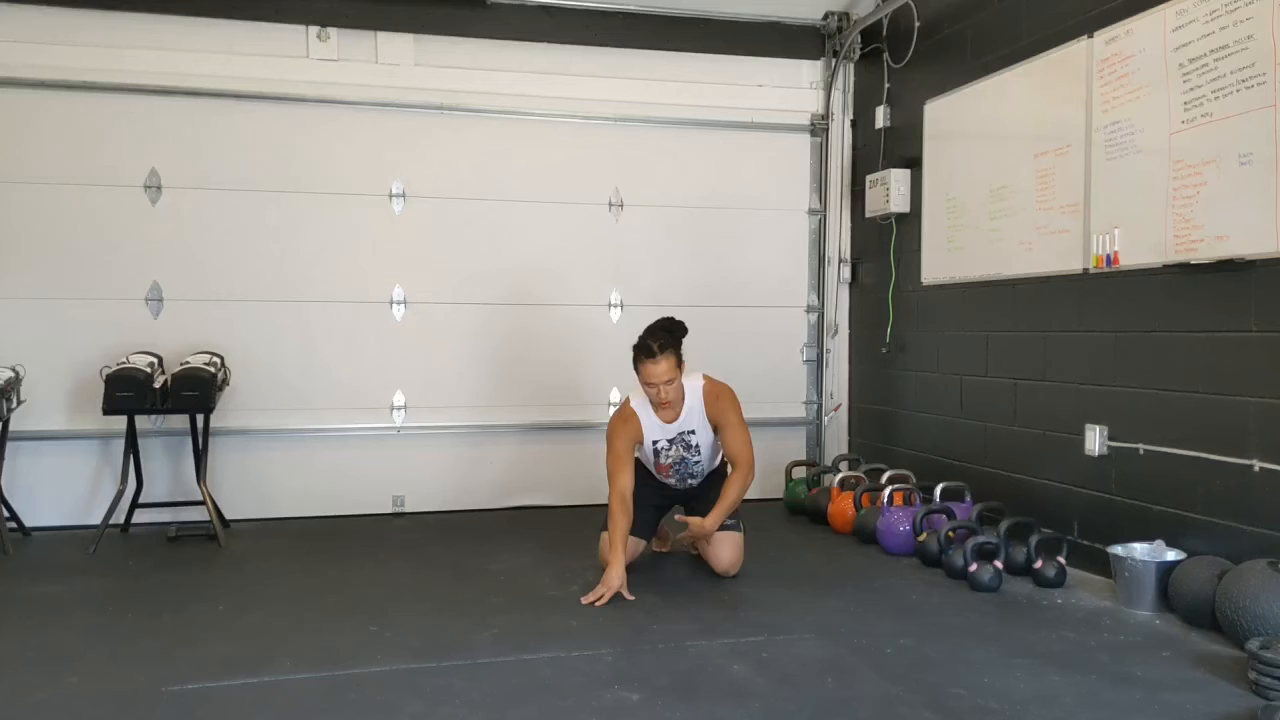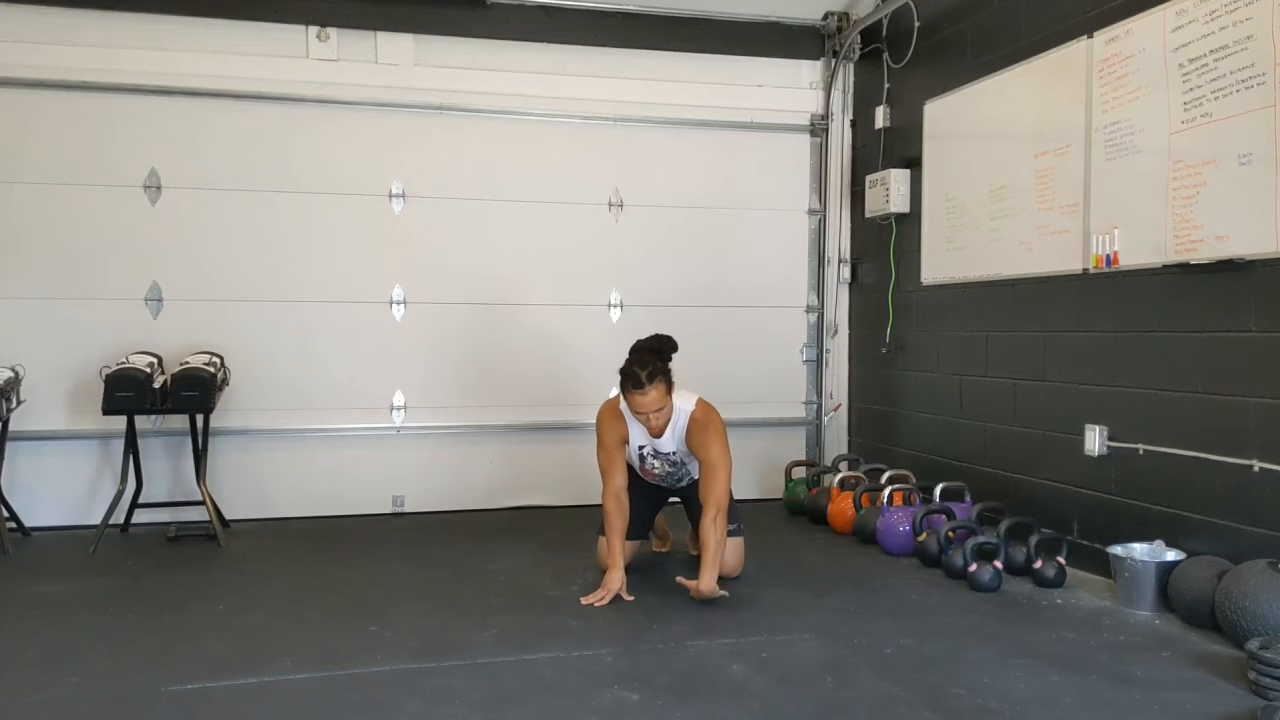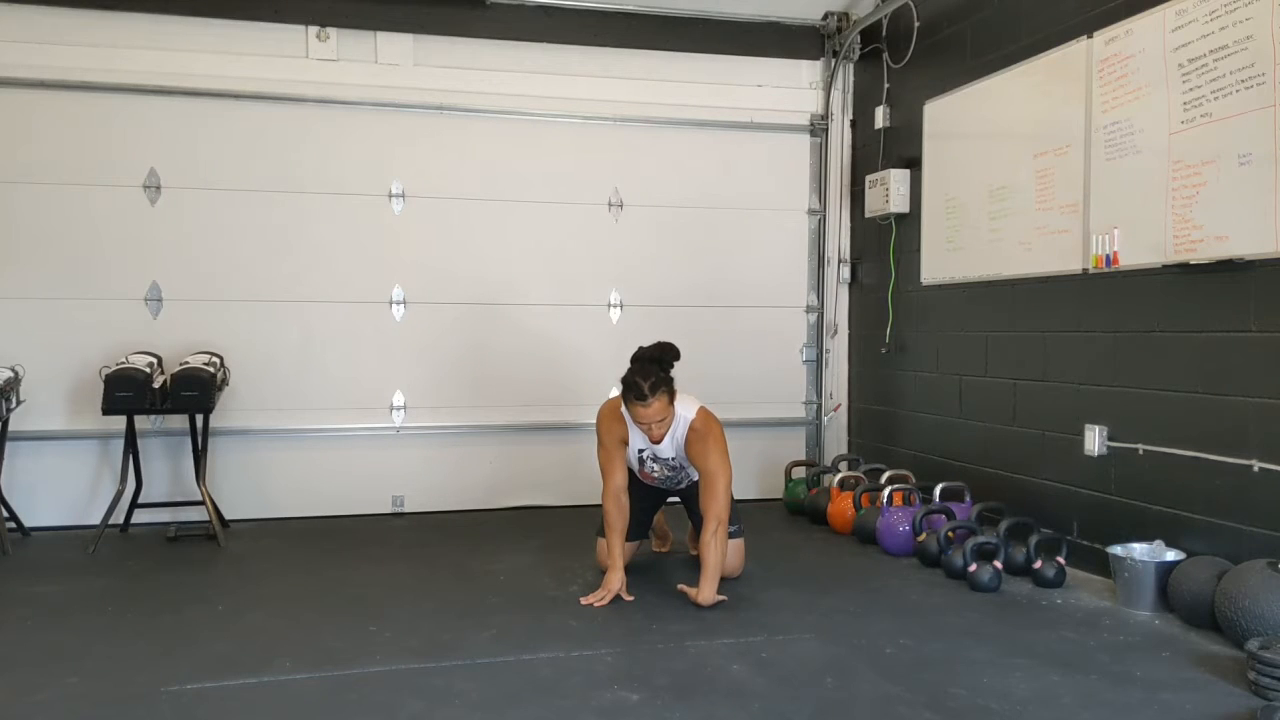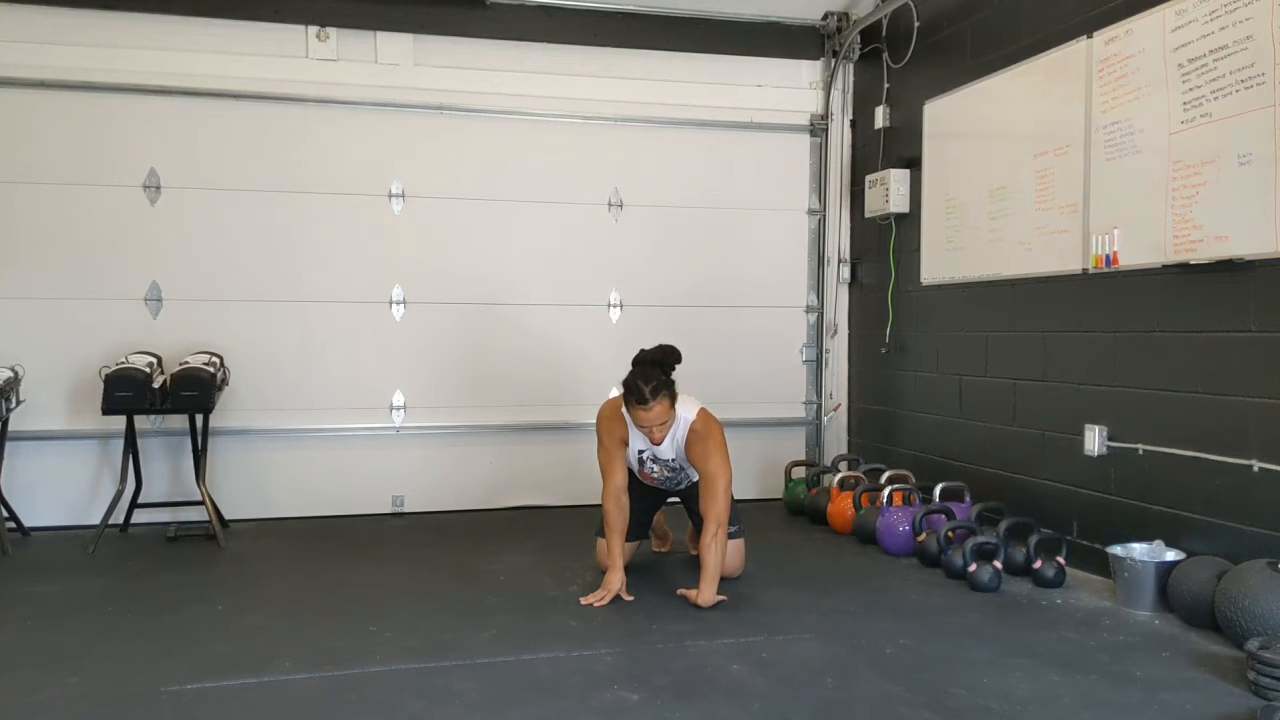
dt=0.7s
person 1, frame 1
left shoulder: (717, 397)
right shoulder: (626, 419)
left elbow: (744, 467)
right elbow: (620, 491)
left wrist: (710, 522)
right wrist: (616, 565)
left hip: (707, 479)
right hip: (652, 480)
left knee: (727, 563)
right knee: (609, 556)
left ankle: (694, 535)
right ankle: (658, 529)
person 1, frame 2
left shoulder: (703, 421)
right shoulder: (611, 417)
left elbow: (715, 507)
right elbow: (614, 491)
left wrist: (707, 579)
right wrist: (616, 567)
left hip: (696, 478)
right hip: (644, 478)
left knee: (729, 566)
right knee: (608, 559)
left ankle: (698, 536)
right ankle: (655, 526)
person 1, frame 3
left shoulder: (702, 427)
right shoulder: (611, 418)
left elbow: (716, 516)
right elbow: (615, 491)
left wrist: (707, 589)
right wrist: (615, 569)
left hip: (695, 479)
right hip: (643, 479)
left knee: (730, 567)
right knee: (606, 560)
left ankle: (697, 536)
right ankle: (656, 525)
person 1, frame 4
left shoulder: (702, 429)
right shoulder: (611, 417)
left elbow: (717, 517)
right elbow: (615, 491)
left wrist: (707, 590)
right wrist: (615, 569)
left hip: (695, 479)
right hip: (643, 478)
left knee: (730, 567)
right knee: (606, 561)
left ankle: (697, 535)
right ankle: (655, 525)
